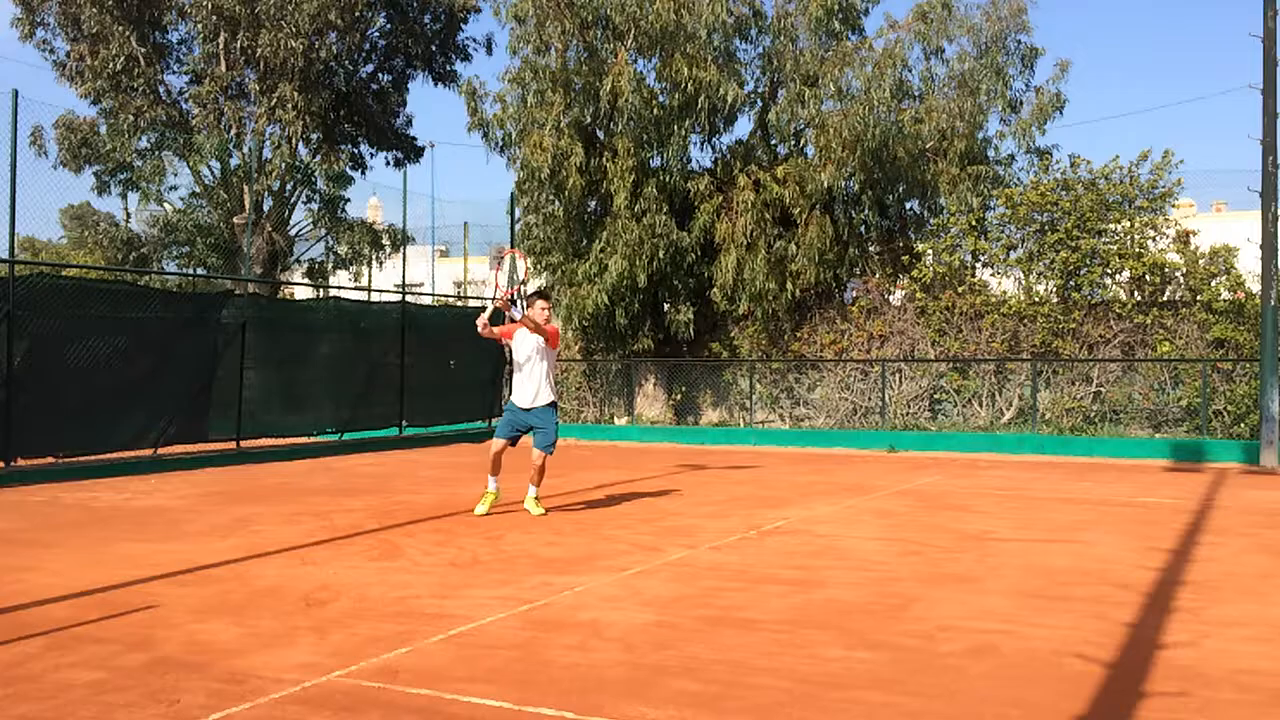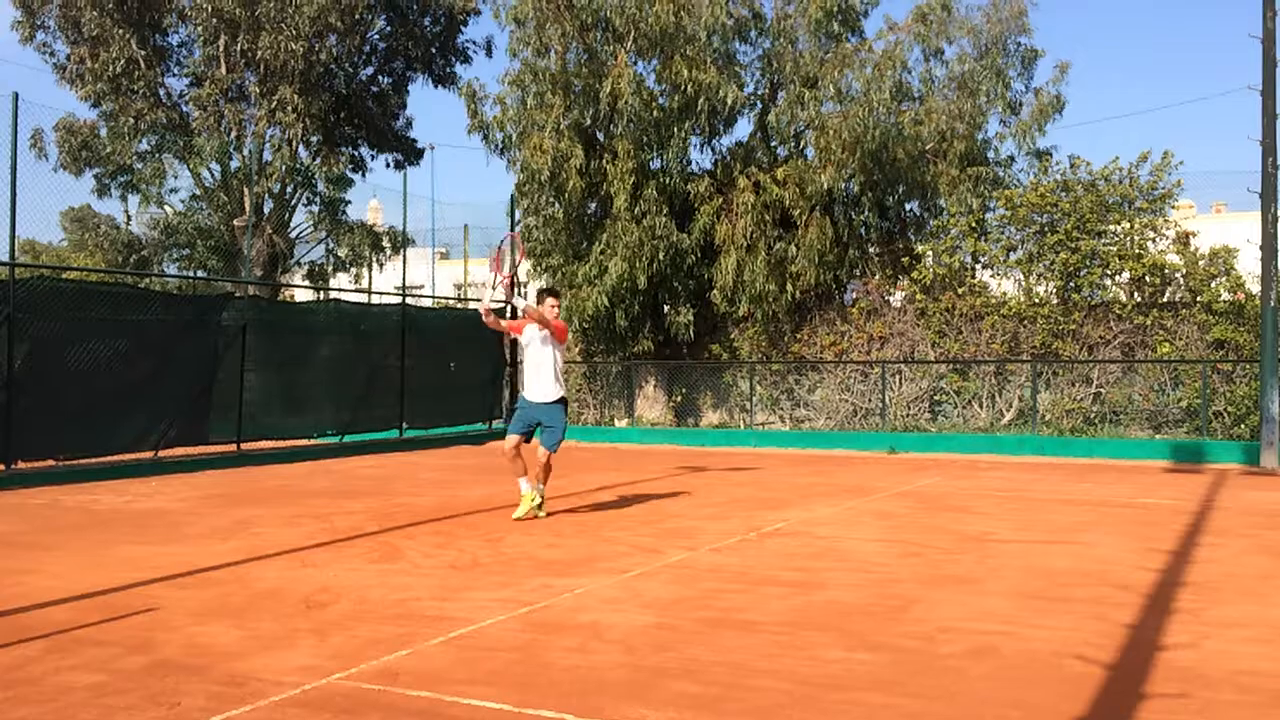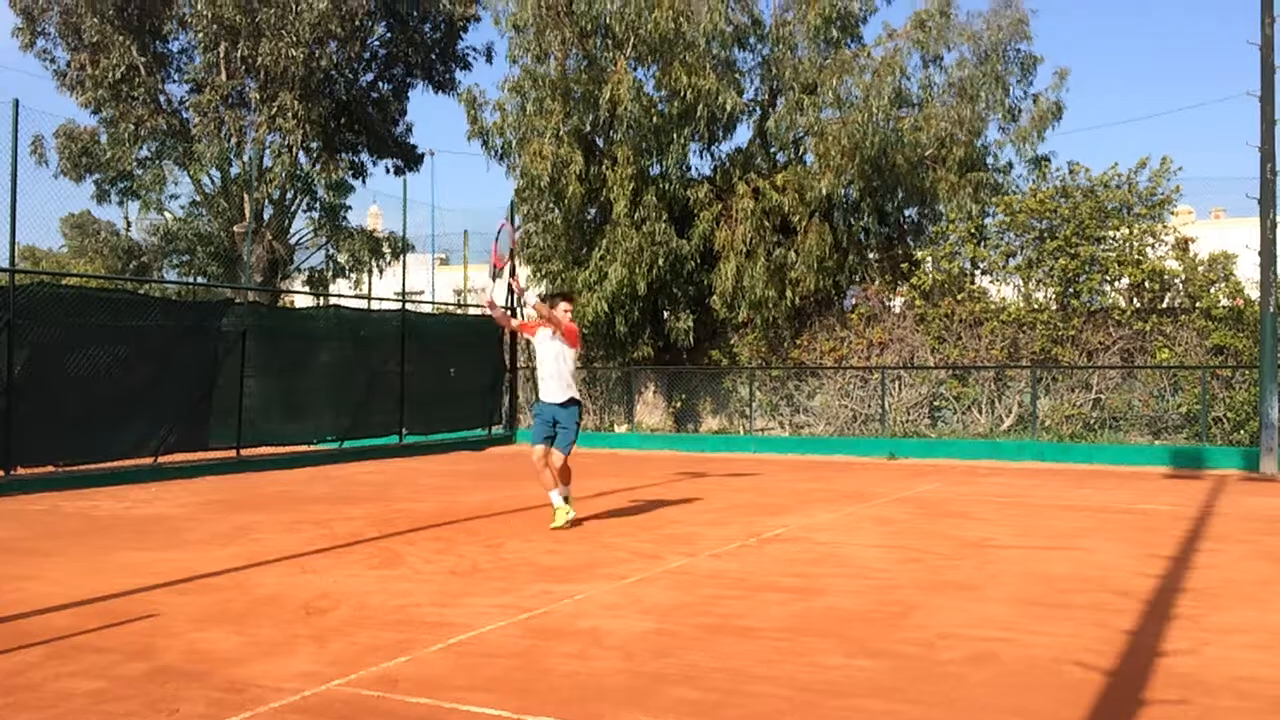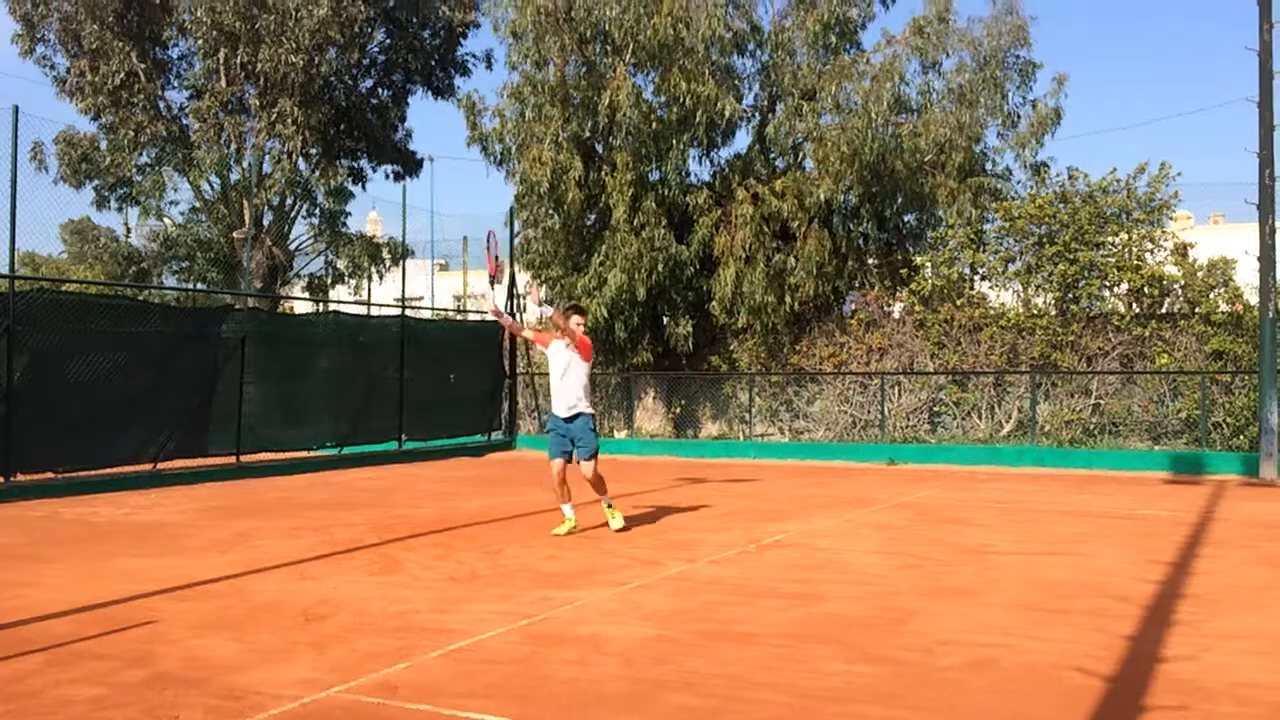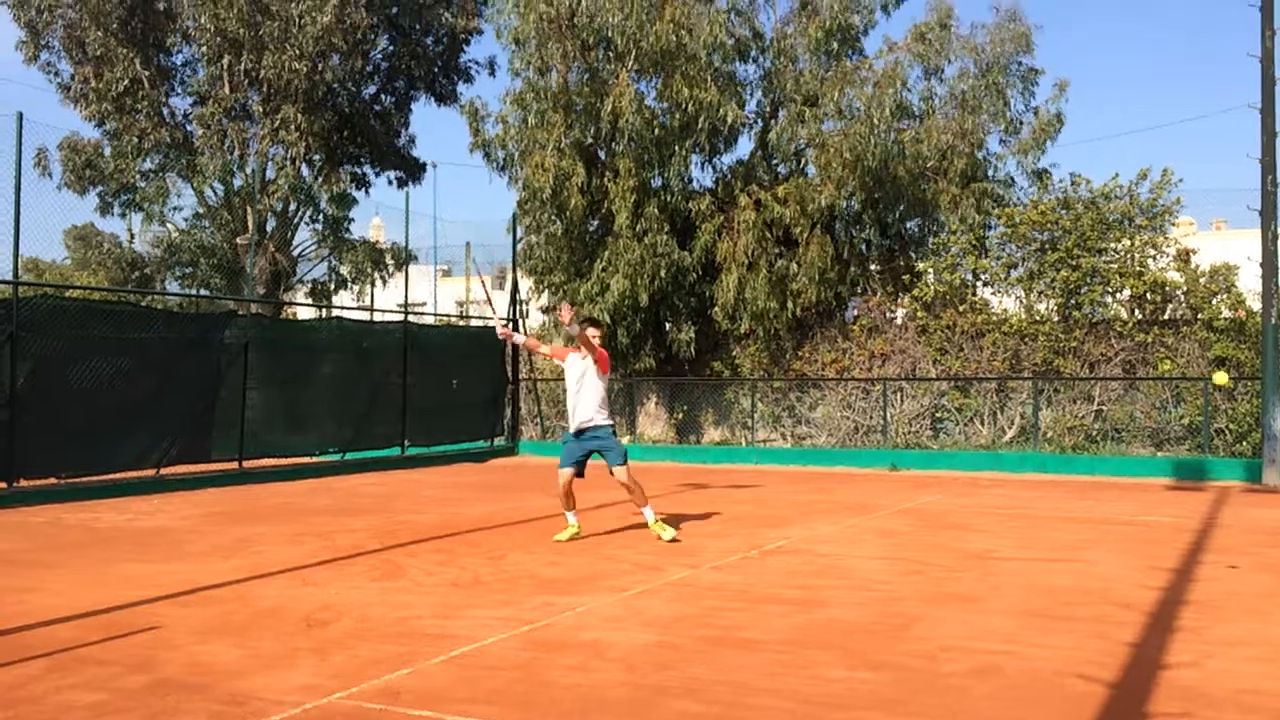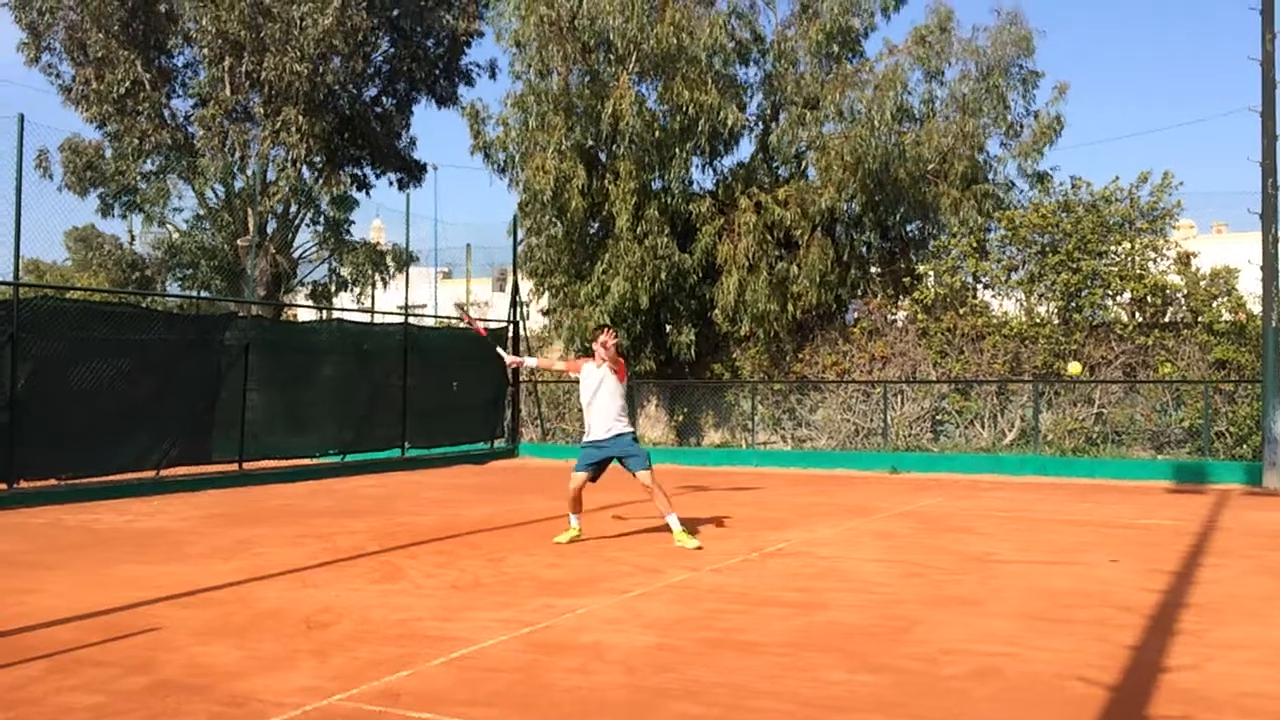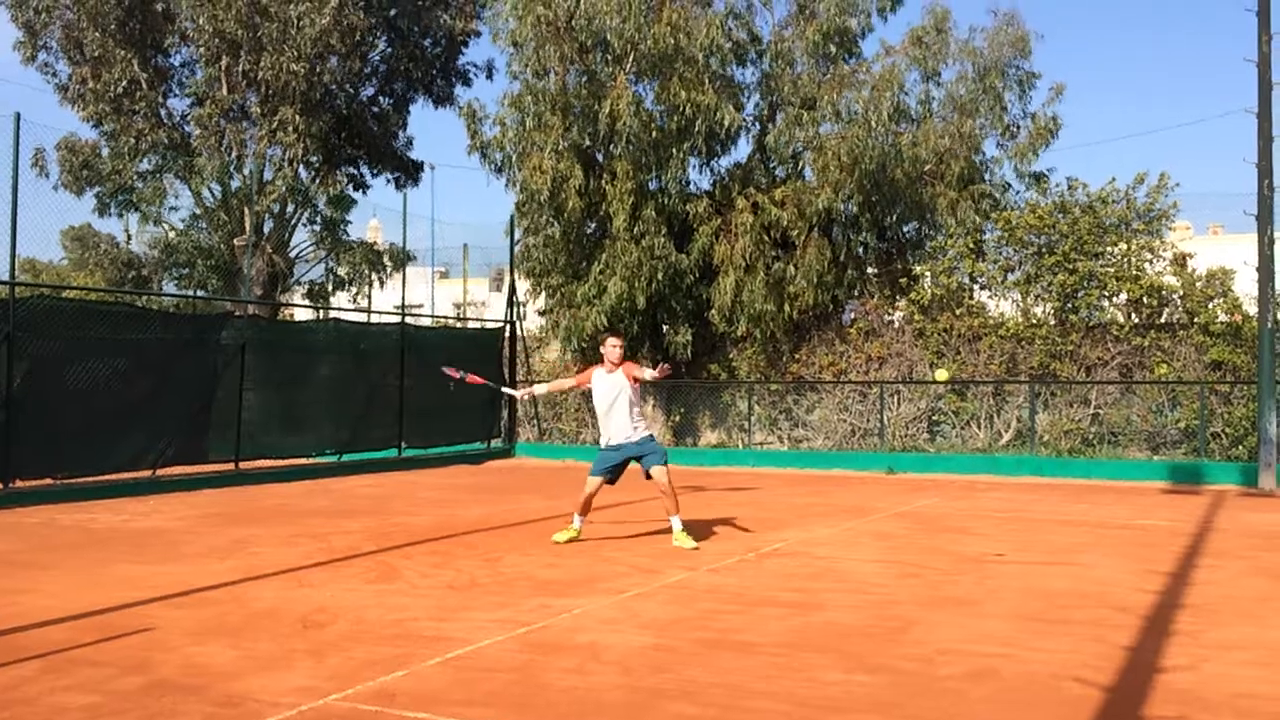
dt=0.1s
person 1, frame 1
left shoulder: (552, 332)
right shoulder: (515, 331)
left elbow: (537, 328)
right elbow: (489, 332)
left wrist: (511, 311)
right wrist: (482, 324)
left hip: (544, 407)
right hip: (517, 405)
left knee: (538, 460)
right knee: (496, 449)
left ankle: (531, 498)
right ankle: (492, 491)
person 1, frame 2
left shoulder: (560, 328)
right shoulder: (525, 325)
left elbow: (542, 321)
right elbow: (497, 324)
left wrist: (514, 296)
right wrist: (488, 313)
left hip: (553, 403)
right hip: (528, 400)
left knee: (542, 458)
right knee: (510, 446)
left ankle: (538, 497)
right ankle: (528, 495)
person 1, frame 3
left shoulder: (571, 332)
right shoulder: (538, 329)
left elbow: (546, 315)
right elbow: (507, 322)
left wrist: (524, 294)
right wrist: (494, 307)
left hip: (567, 405)
right hip: (544, 405)
left knee: (559, 463)
right knee: (538, 456)
left ankle: (564, 499)
right ankle: (561, 509)
person 1, frame 4
left shoulder: (584, 344)
right shoulder: (552, 341)
left elbow: (565, 329)
right elbow: (521, 331)
left wrist: (541, 306)
right wrist: (501, 315)
left hip: (581, 417)
right hip: (558, 419)
left knee: (589, 474)
right knee: (557, 471)
left ankle: (608, 506)
right ankle: (570, 519)
person 1, frame 5
left shoulder: (600, 356)
right shoulder: (569, 355)
left elbow: (589, 348)
right elbow: (540, 347)
left wrist: (571, 325)
right wrist: (512, 336)
left hip: (601, 429)
right hip: (575, 432)
left knee: (624, 478)
right knee: (564, 481)
left ankle: (654, 521)
right ankle: (573, 525)
person 1, frame 6
left shoulder: (618, 366)
right shoulder: (583, 365)
left elbow: (611, 358)
right elbow: (556, 364)
left wrist: (609, 349)
right wrist: (524, 361)
left hip: (621, 436)
right hip: (594, 440)
left knee: (648, 482)
right knee: (575, 485)
left ankle: (678, 530)
right ankle: (574, 528)
person 1, frame 7
left shoulder: (627, 368)
right shoulder: (594, 374)
left elbow: (643, 374)
right elbow: (568, 383)
left wrist: (654, 373)
right wrist: (534, 389)
left hip: (640, 439)
right hip: (611, 444)
left knee: (664, 482)
right knee: (589, 489)
left ankle: (679, 532)
right ankle: (574, 527)
